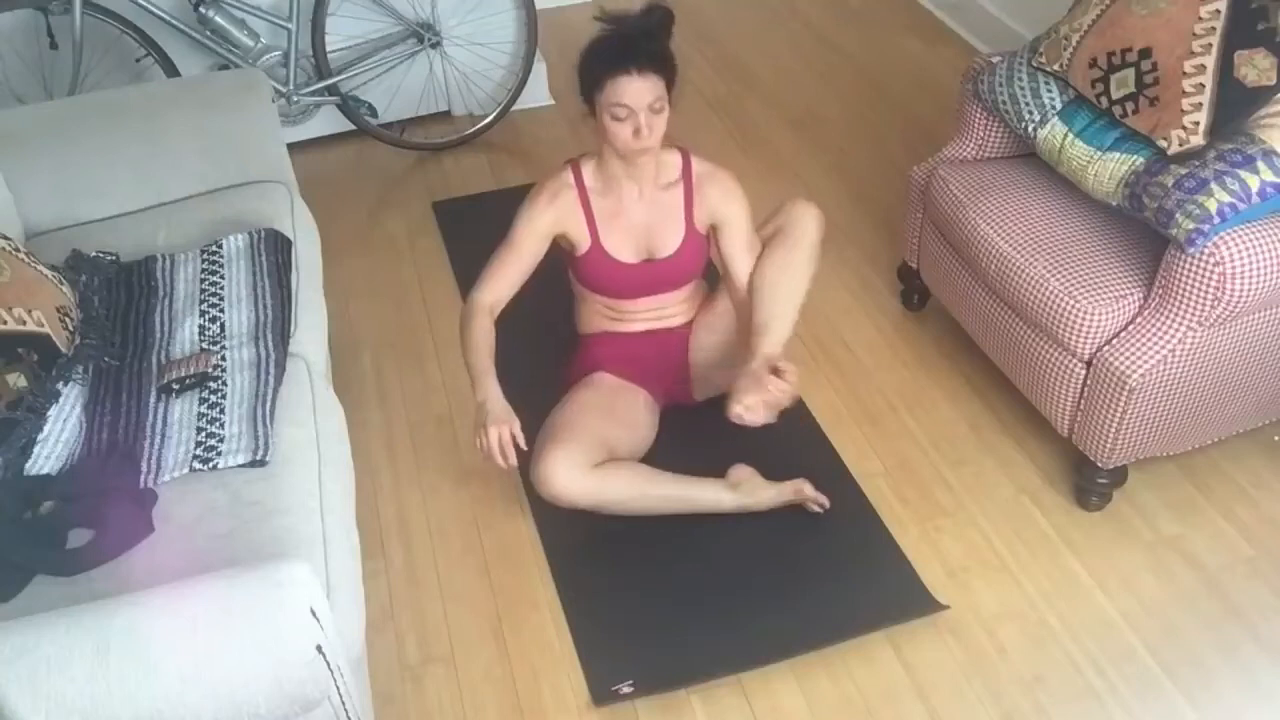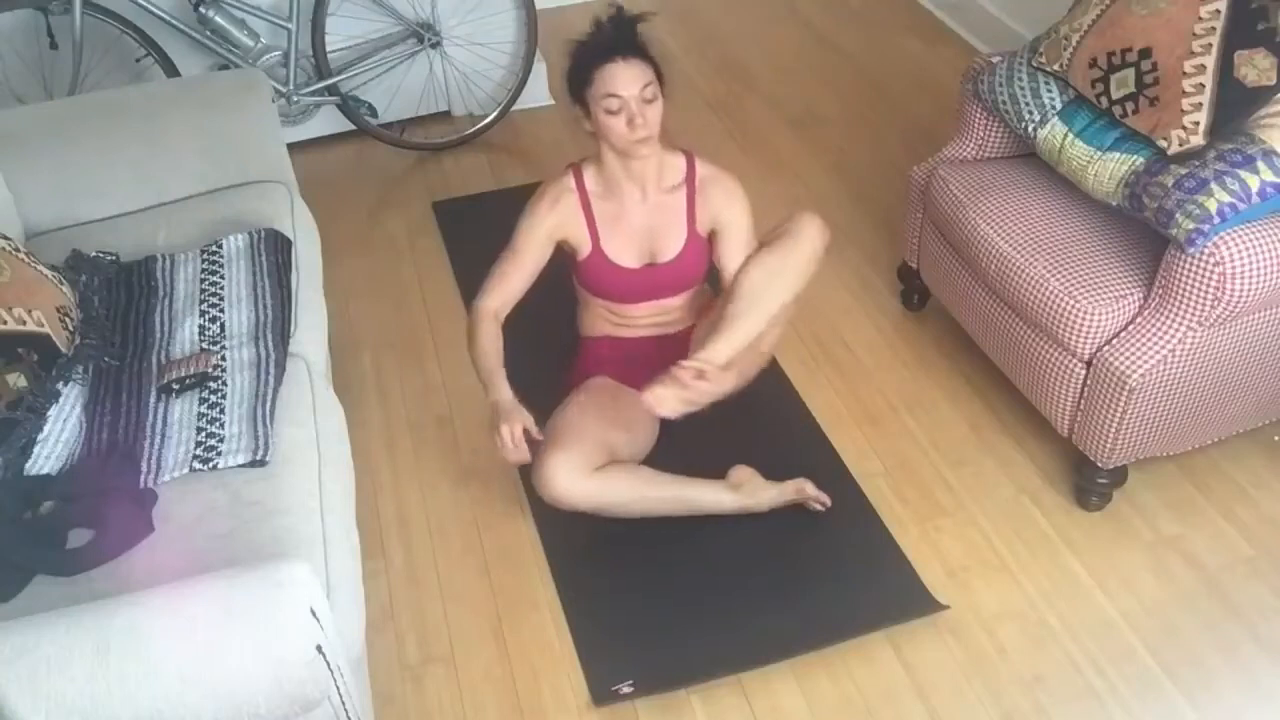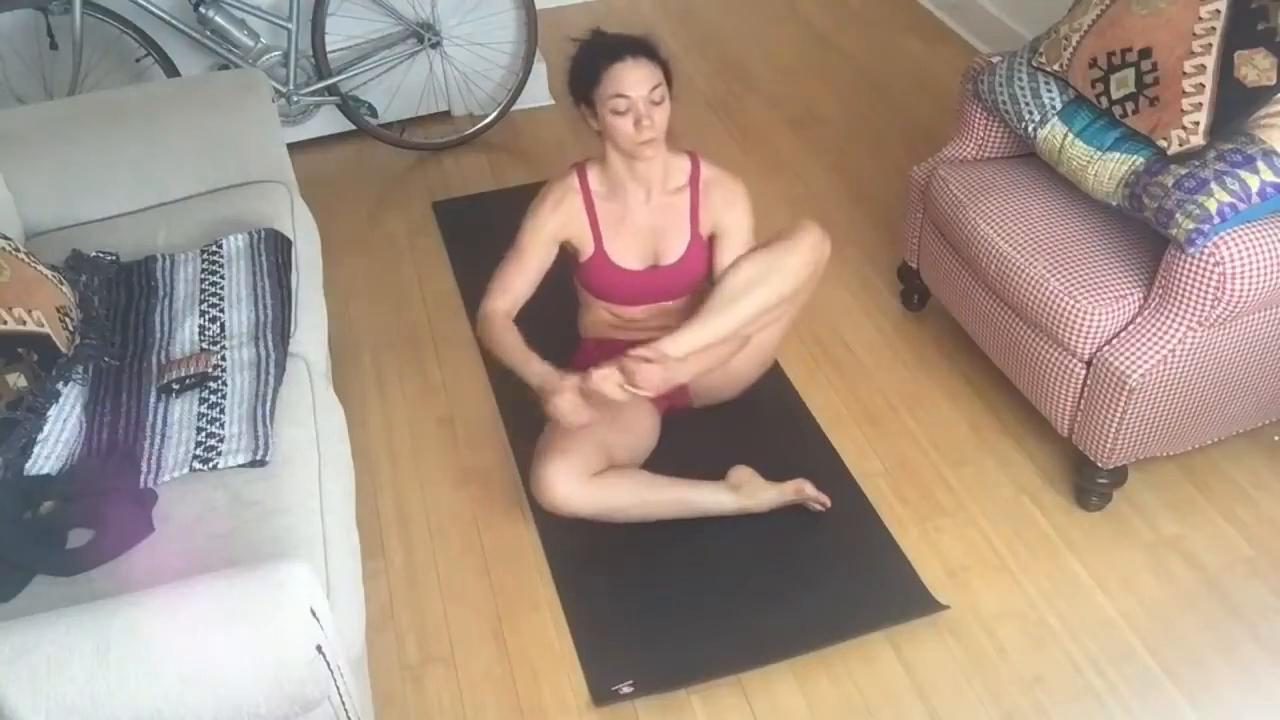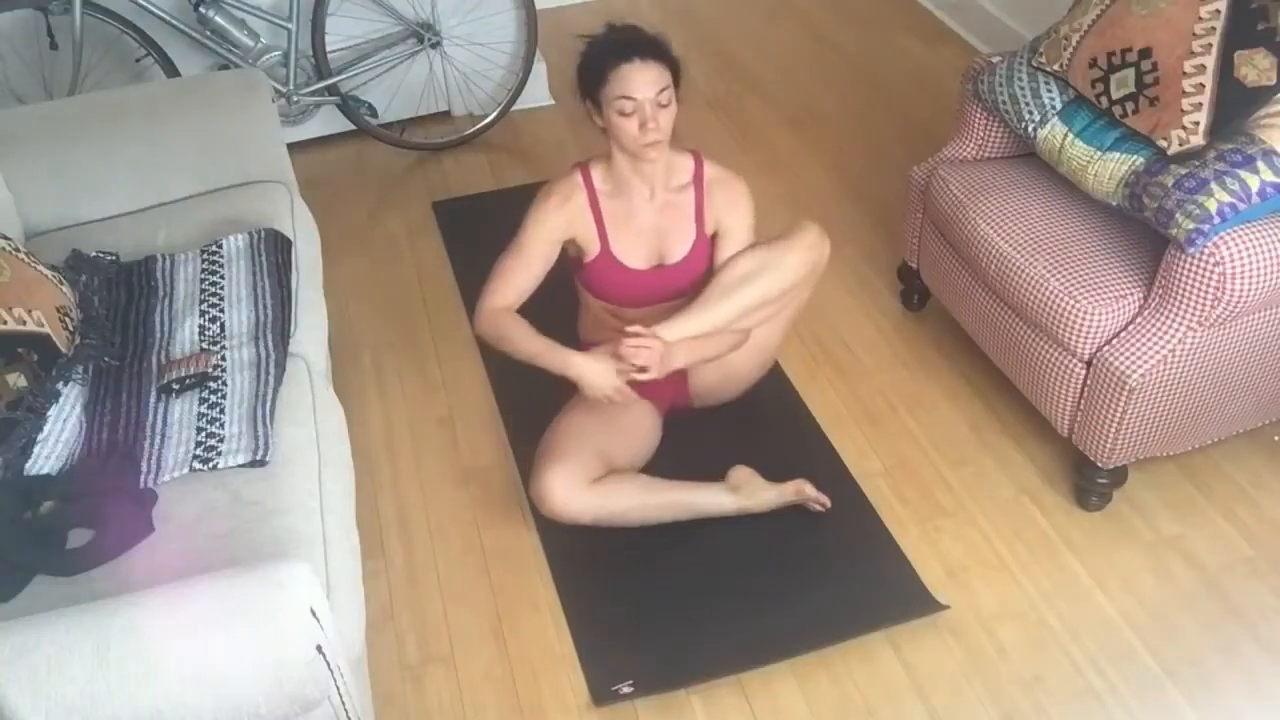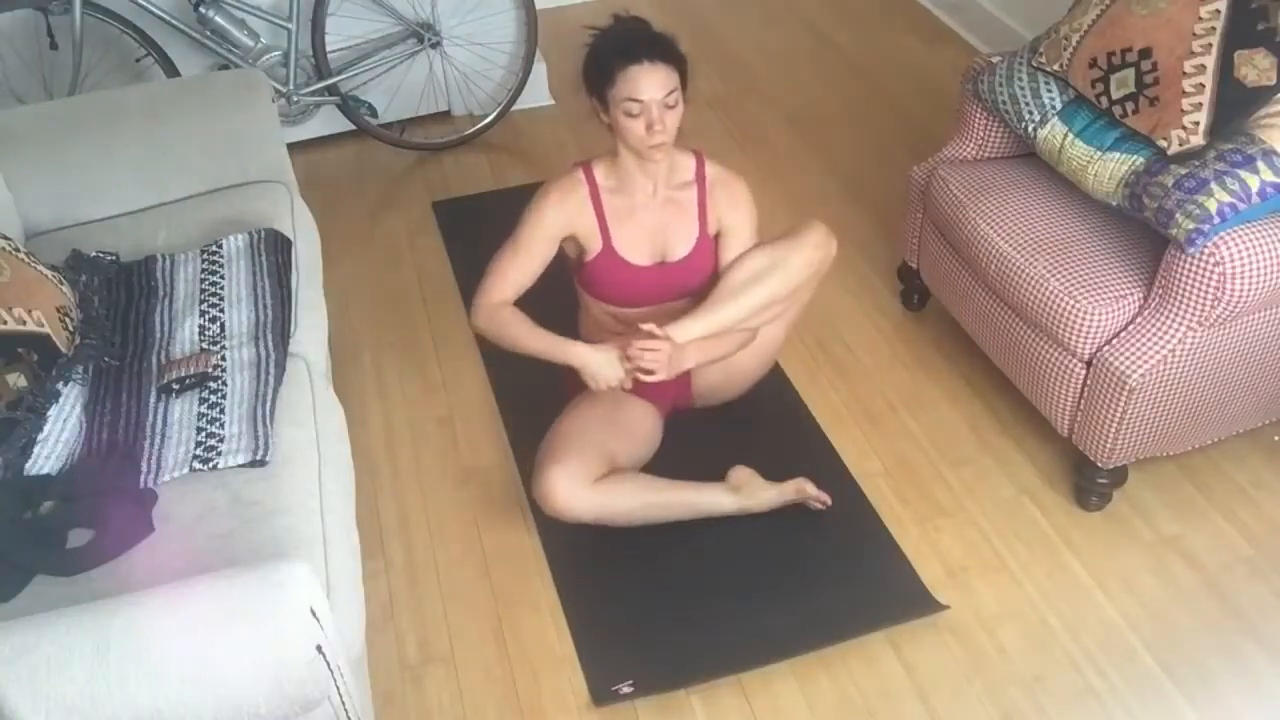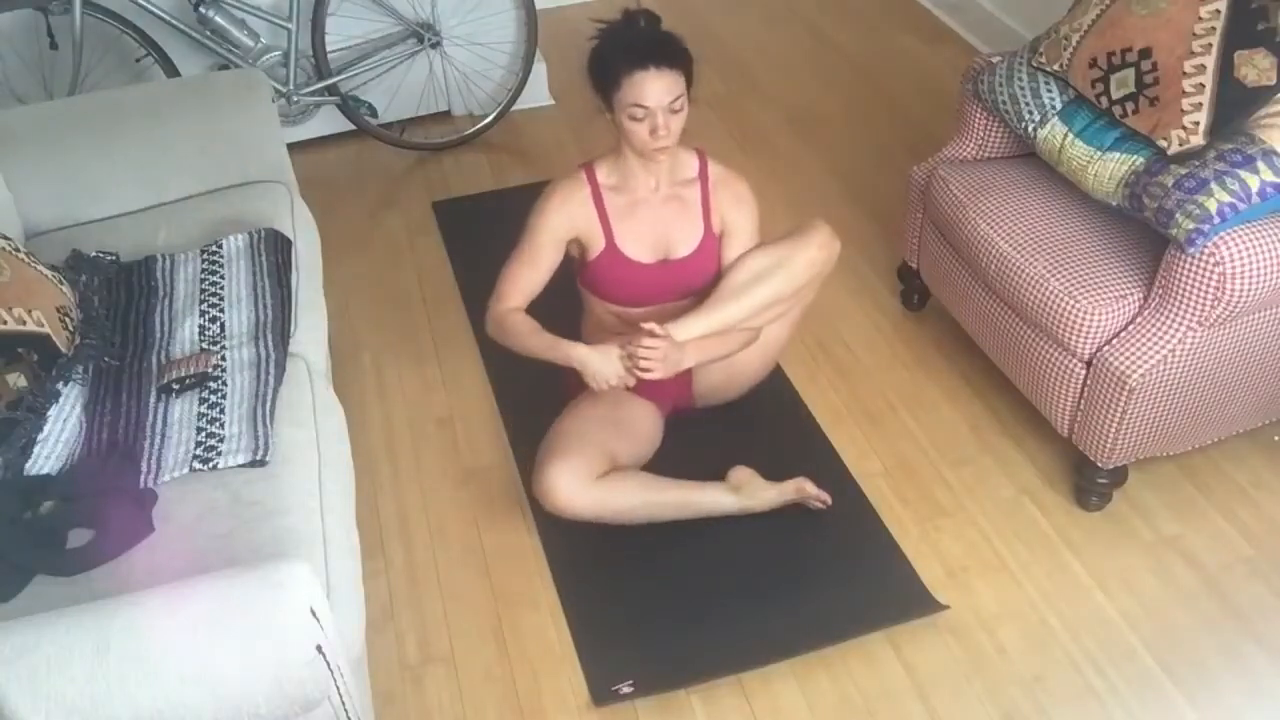
dt=0.2s
person 1, frame 1
left shoulder: (713, 187)
right shoulder: (560, 199)
left elbow: (750, 293)
right elbow: (482, 304)
left wrist: (758, 364)
right wrist: (489, 398)
left hip: (701, 351)
right hip: (614, 370)
left knee: (803, 218)
right knee: (556, 476)
right ankle: (739, 495)
person 1, frame 2
left shoulder: (715, 190)
right shoulder: (562, 203)
left elbow: (747, 299)
right elbow: (487, 309)
left wrist: (713, 369)
right wrist: (501, 398)
left hip: (700, 351)
right hip: (615, 371)
left knee: (807, 231)
right knee: (557, 478)
left ankle: (702, 376)
right ankle: (738, 494)
person 1, frame 3
left shoulder: (719, 192)
right shoulder: (565, 203)
left elbow: (736, 318)
right elbow: (494, 312)
left wrist: (665, 360)
right wrist: (548, 380)
left hip: (699, 364)
right hip: (613, 370)
left knee: (808, 243)
right knee: (556, 484)
left ankle: (667, 363)
right ankle: (736, 496)
person 1, frame 4
left shoulder: (722, 190)
right shoulder: (568, 201)
left elbow: (736, 324)
right elbow: (491, 313)
left wrist: (670, 351)
right wrist: (576, 365)
left hip: (703, 364)
right hip: (617, 383)
left knee: (809, 243)
right knee: (556, 491)
right ankle: (737, 496)
person 1, frame 5
left shoulder: (724, 191)
right shoulder: (569, 200)
left elbow: (743, 323)
right elbow: (488, 309)
left wrist: (680, 352)
right wrist: (581, 354)
left hip: (706, 366)
right hip: (619, 382)
left knee: (815, 243)
right knee: (558, 491)
left ankle: (670, 340)
right ankle: (737, 495)
person 1, frame 6
left shoulder: (726, 190)
right shoulder: (572, 201)
left elbow: (746, 322)
right elbow: (501, 315)
left wrist: (681, 350)
right wrist: (581, 355)
left hip: (707, 366)
right hip: (621, 380)
left knee: (818, 243)
right knee: (559, 487)
left ankle: (672, 341)
right ankle: (738, 496)
